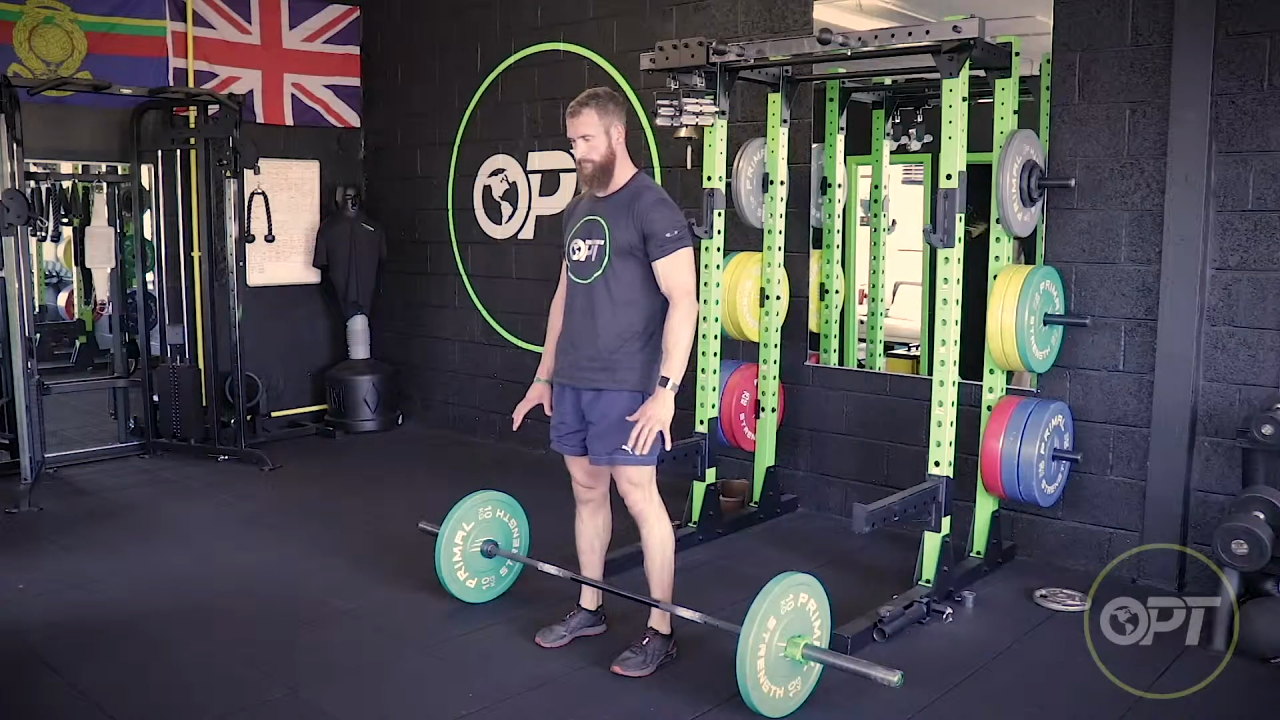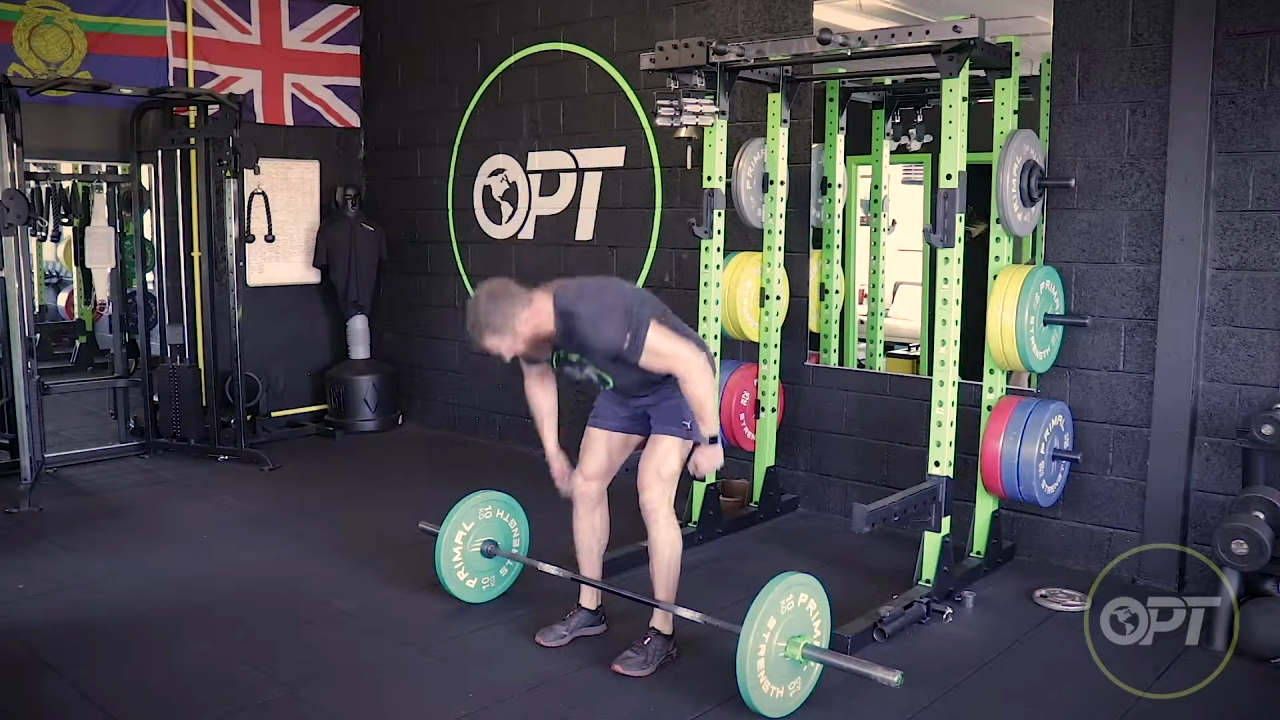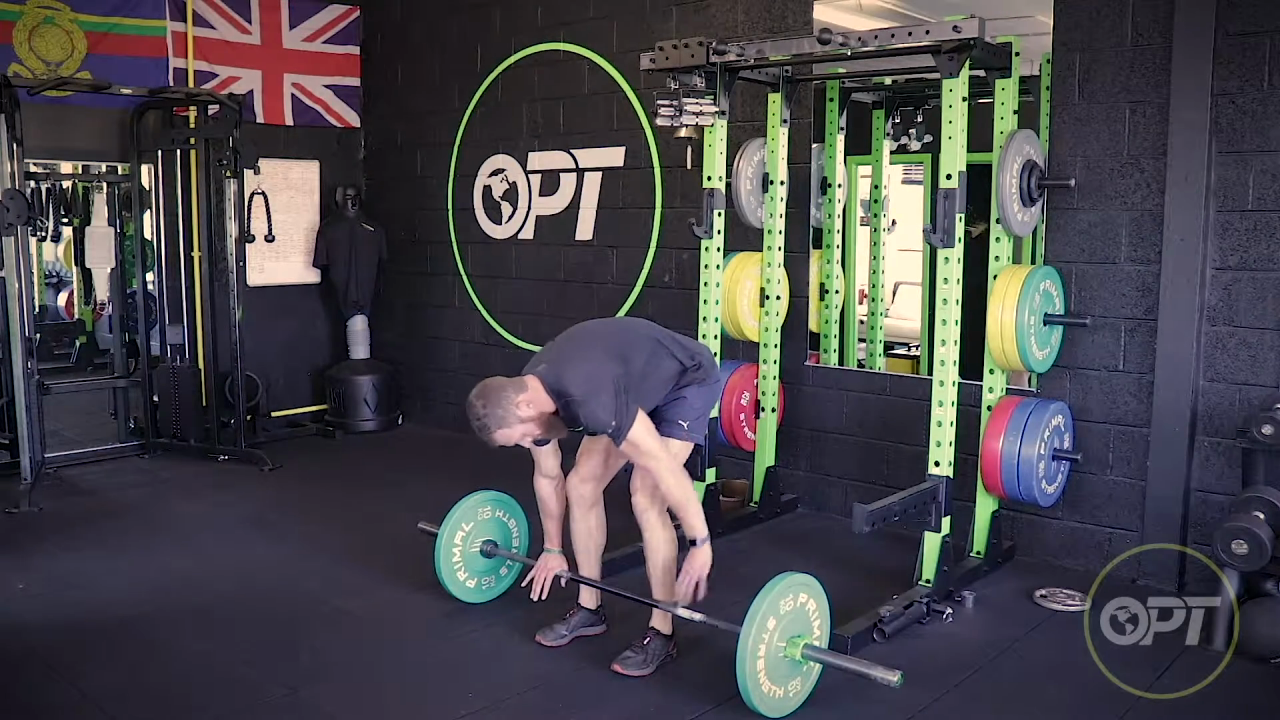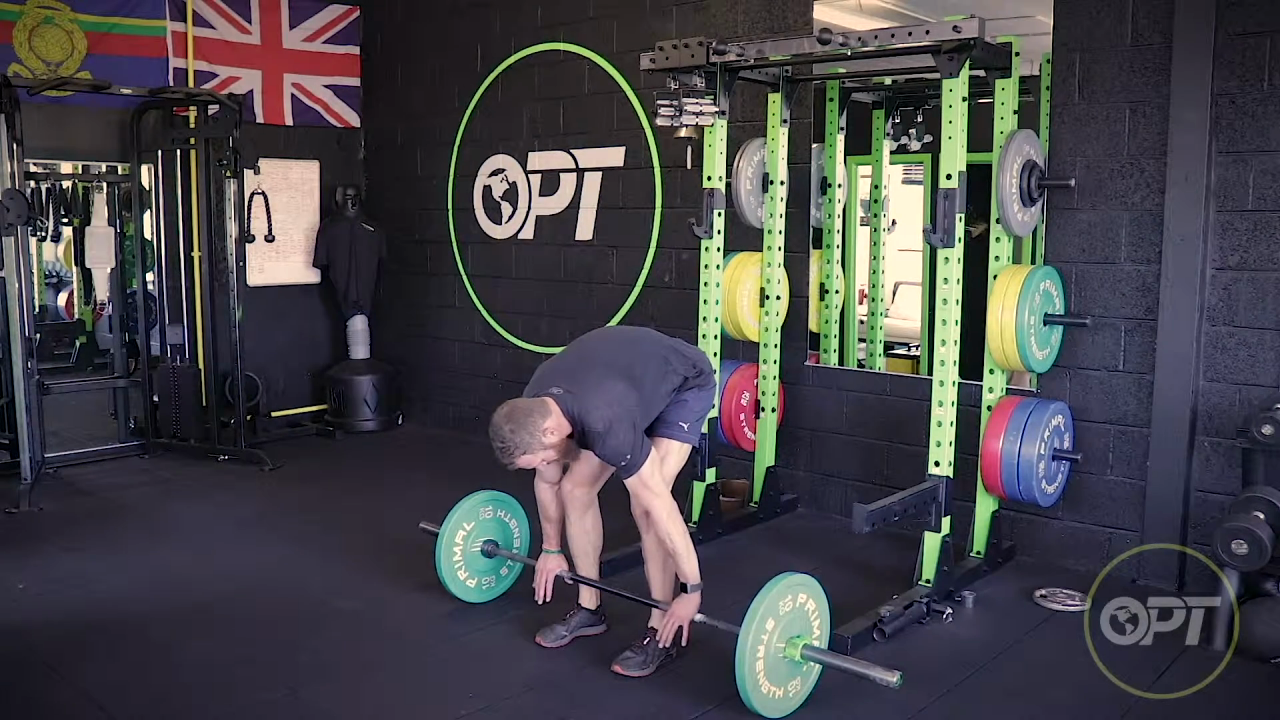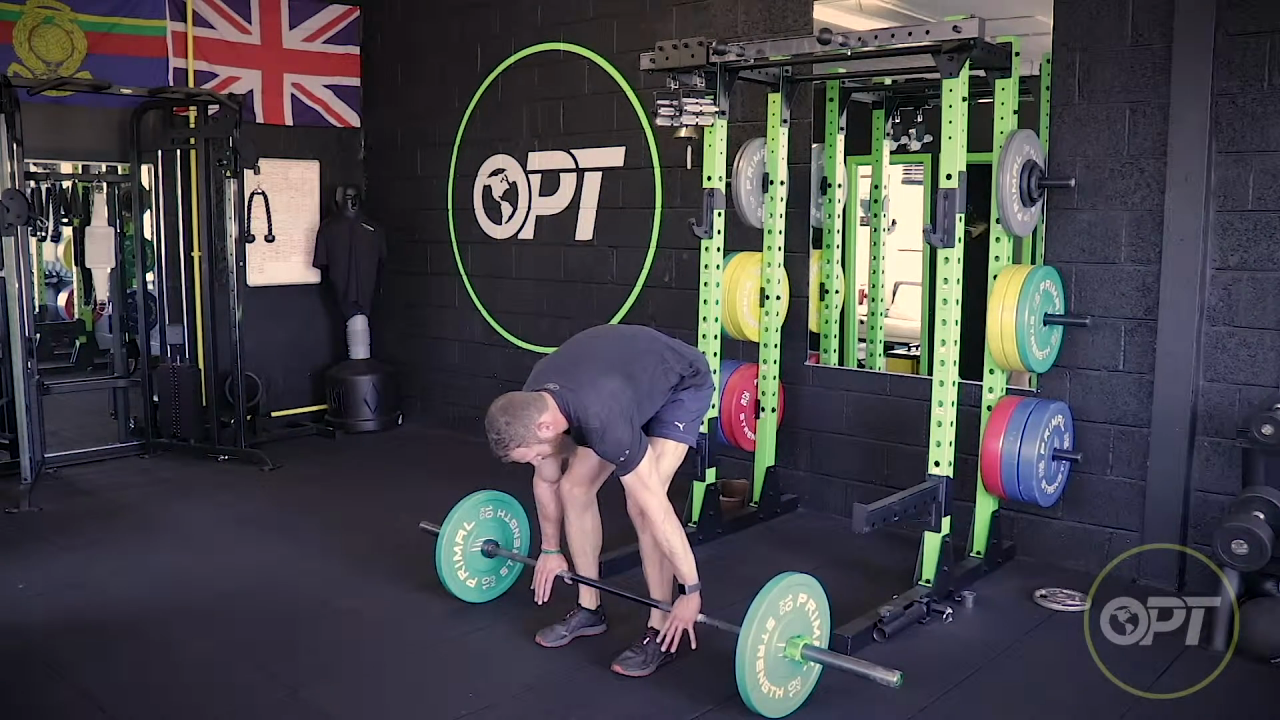
dt=1s
person 1, frame 1
left shoulder: (652, 208)
right shoulder: (577, 211)
left elbow: (683, 302)
left wrist: (666, 389)
right wrist: (543, 376)
left hip: (625, 384)
right hip: (572, 380)
left knee: (639, 497)
right knee: (587, 491)
left ankle: (660, 631)
right ankle: (589, 608)
person 1, frame 2
left shoulder: (596, 322)
right shoulder: (531, 328)
left elbow: (691, 362)
right elbow: (539, 381)
left wrist: (709, 441)
right wrist: (554, 453)
left hip: (678, 381)
right hip: (626, 385)
left knee: (652, 496)
right knee: (585, 484)
left ankle: (662, 633)
right ankle: (589, 609)
person 1, frame 3
left shoulder: (588, 398)
right shoulder: (529, 394)
left elbow: (664, 469)
right elbow: (548, 477)
left wrist: (698, 543)
right wrist: (552, 548)
left hip: (687, 381)
right hip: (636, 381)
left knee: (646, 497)
right knee: (581, 485)
left ankle: (661, 633)
right ankle: (590, 609)
person 1, frame 4
left shoulder: (604, 424)
right shoulder: (532, 412)
left elbow: (662, 510)
right elbow: (548, 483)
left wrist: (691, 591)
right wrist: (550, 549)
left hip: (685, 385)
right hip: (632, 376)
left knee: (645, 505)
right knee: (575, 488)
left ankle: (662, 631)
right ankle: (589, 609)
person 1, frame 5
left shoulder: (601, 419)
right shoulder: (531, 406)
left elbow: (656, 510)
right elbow: (546, 481)
left wrist: (690, 592)
right wrist: (550, 549)
left hip: (681, 385)
right hip: (630, 376)
left knee: (640, 504)
right knee: (574, 488)
left ankle: (661, 630)
right ankle: (589, 609)
